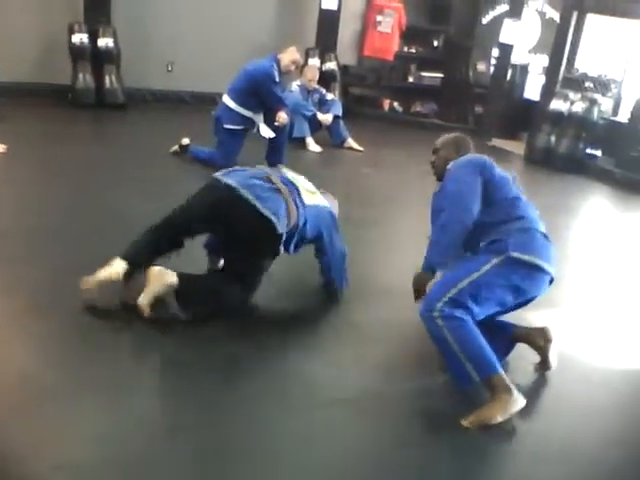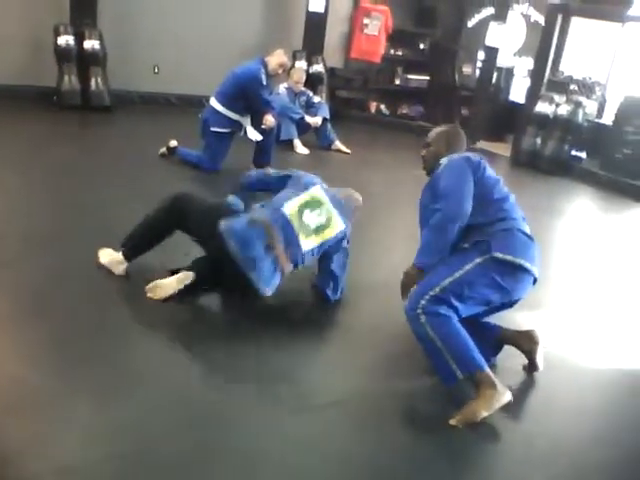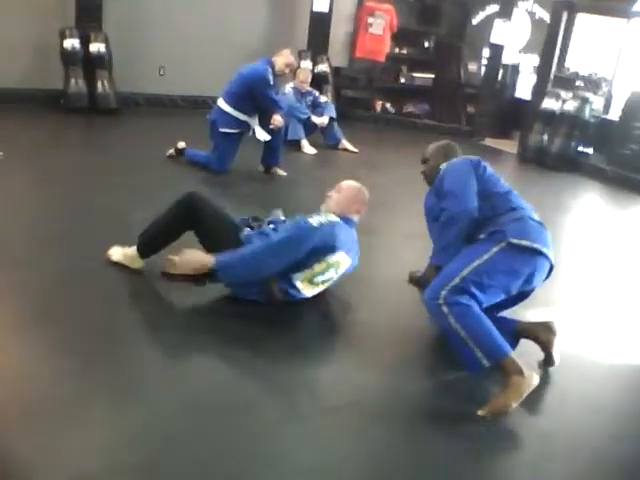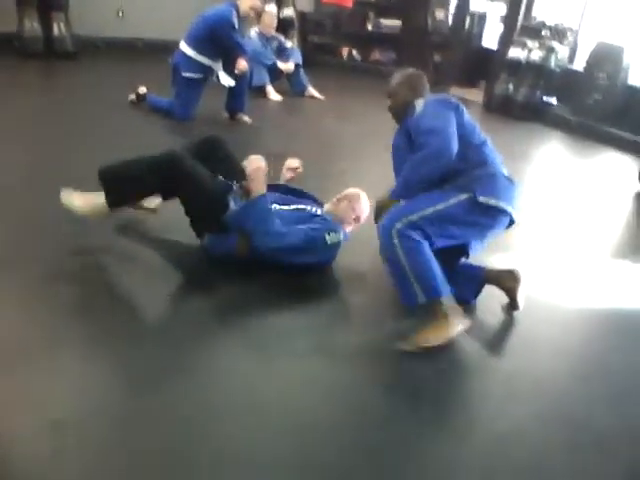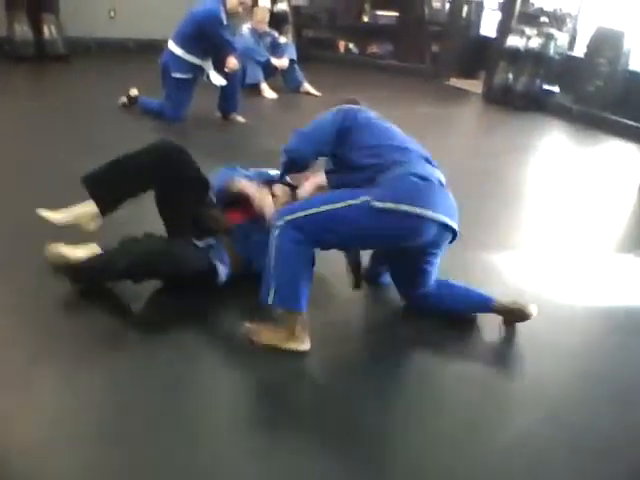
dt=0.5s
person 1, frame 1
left shoulder: (464, 168)
right shoulder: (475, 177)
left elbow: (459, 216)
left wrist: (429, 268)
left hip: (515, 254)
right hip: (529, 260)
left knee: (438, 308)
right knee: (455, 315)
left ankle: (504, 393)
right ankle: (531, 336)
person 1, frame 2
left shoulder: (456, 165)
right shoulder: (462, 171)
left elbow: (451, 215)
left wrist: (419, 266)
right wrist: (431, 267)
left hip: (499, 253)
right hip: (515, 261)
left knee: (422, 307)
right knee: (441, 317)
left ankle: (489, 388)
right ankle: (517, 338)
person 1, frame 3
left shoulder: (456, 169)
left elbow: (461, 212)
left wrist: (435, 264)
right wrist: (430, 278)
left hip: (516, 243)
right hip: (530, 254)
left knee: (443, 298)
right knee: (458, 314)
left ankle: (516, 375)
right ankle: (534, 330)
person 1, frame 4
left shoulder: (432, 108)
right shoulder: (410, 129)
left elbow: (439, 152)
left wrist: (394, 197)
left hip: (481, 194)
right hip: (485, 199)
left knee: (396, 229)
right knee: (421, 264)
left ankle: (445, 314)
right ankle: (499, 278)
person 1, frame 5
left shoulder: (341, 116)
left elbow: (299, 150)
left wrist: (288, 168)
right wrist: (379, 268)
left hip: (399, 202)
right hip: (438, 211)
left knee: (290, 224)
right knee: (418, 290)
left ankle: (292, 329)
right ankle: (504, 308)
person 2, frame 1
left shoulder: (286, 174)
right shoulder: (327, 216)
right elbow: (336, 282)
left wrist: (215, 253)
left hip: (226, 184)
right hip: (261, 220)
left knee: (172, 229)
right knee: (235, 291)
left ankle: (121, 266)
right ankle: (172, 281)
person 2, frame 2
left shoulder: (309, 181)
right shoulder: (341, 232)
left elbow: (265, 178)
right elbow: (330, 292)
left wrist: (243, 182)
right wrist: (321, 281)
left hip: (240, 232)
right hip: (257, 273)
left knee: (179, 204)
right knee: (228, 270)
left ankle: (122, 256)
right ankle: (191, 277)
person 2, frame 3
left shoulder: (325, 228)
right shoulder: (351, 250)
left elbow: (264, 258)
left wrist: (210, 260)
right wrist: (281, 225)
left hip: (252, 285)
right hip: (272, 292)
left knee: (192, 204)
right knee: (246, 221)
left ankle: (136, 254)
right ankle: (197, 264)
person 2, frame 4
left shoulder: (326, 238)
right shoulder: (320, 214)
left elbow: (269, 239)
left wrist: (257, 187)
right wrist: (282, 180)
left hip: (226, 224)
right hip: (238, 207)
left knee: (172, 163)
right knee: (211, 146)
left ankle: (106, 200)
right ankle: (154, 195)
person 2, frame 5
right shoulder: (276, 180)
left elbow: (263, 263)
right elbow: (229, 176)
right wrist: (248, 188)
left hip: (218, 252)
right hip: (206, 217)
left knee: (155, 255)
right knee: (169, 153)
left ankle: (90, 263)
right ankle: (92, 209)
person 3, frame 1
left shoulder: (272, 67)
right shoulder: (266, 70)
left elbow: (276, 99)
right elbow: (275, 99)
left wrist: (282, 112)
right wrist: (281, 110)
left hip: (247, 114)
right hip: (232, 116)
left knee: (281, 122)
right knee: (223, 162)
left ankle: (274, 163)
right ankle: (186, 147)
person 3, frame 2
left shoulder: (260, 70)
right shoulder: (254, 73)
left elbow: (262, 101)
right elbow: (262, 102)
left wrist: (268, 114)
right wrist: (268, 113)
left hip: (234, 116)
right hip: (219, 119)
left knee: (268, 125)
right knee: (210, 166)
left ankle: (261, 164)
right ankle: (174, 148)
person 3, frame 3
left shoulder: (265, 69)
right shoulder: (261, 73)
left elbow: (270, 101)
right elbow: (269, 101)
left wrist: (276, 114)
right wrist: (276, 113)
left hip: (240, 117)
right hip: (227, 120)
left knee: (276, 126)
right knee: (219, 167)
left ankle: (270, 166)
right ankle: (182, 149)
person 3, frame 4
right shoulder: (225, 16)
left elbow: (236, 43)
right elbow: (234, 44)
left wrist: (241, 59)
right wrist: (241, 58)
left hip: (204, 61)
right hip: (190, 63)
left knee: (241, 71)
right knee: (183, 113)
left ankle: (235, 112)
right ankle: (144, 95)
person 3, frame 5
right shoulder: (213, 12)
left elbow: (223, 42)
right elbow: (224, 42)
left wrist: (231, 57)
right wrist: (230, 56)
left hip: (193, 60)
right hip: (179, 64)
left knee: (232, 70)
right knee: (174, 115)
left ankle: (228, 112)
right ankle: (135, 98)
